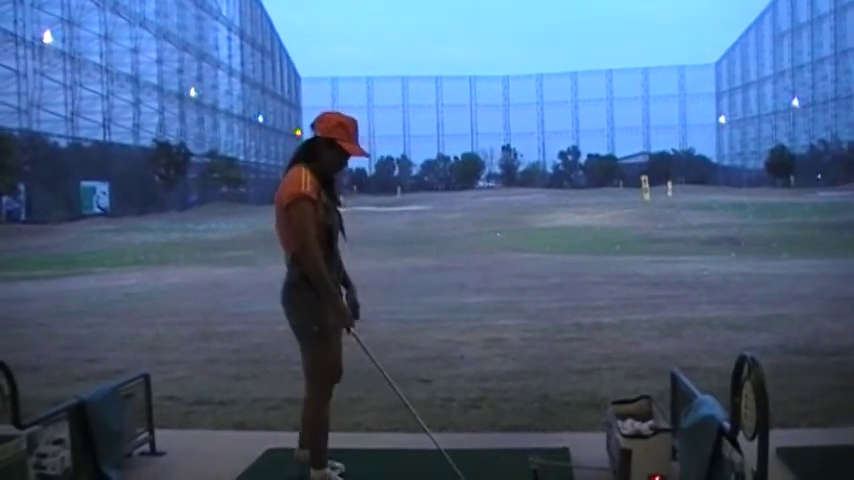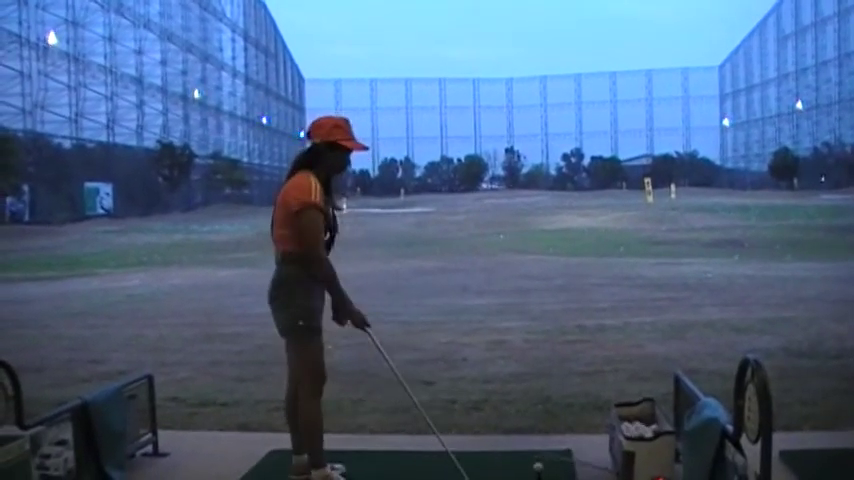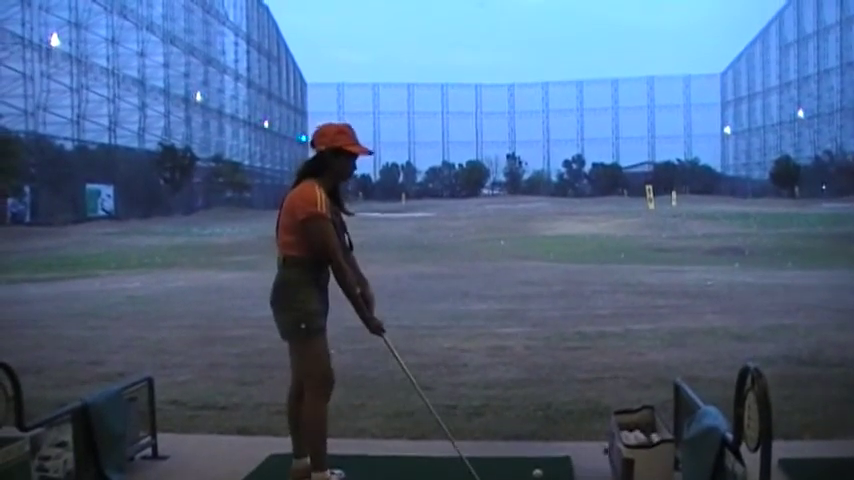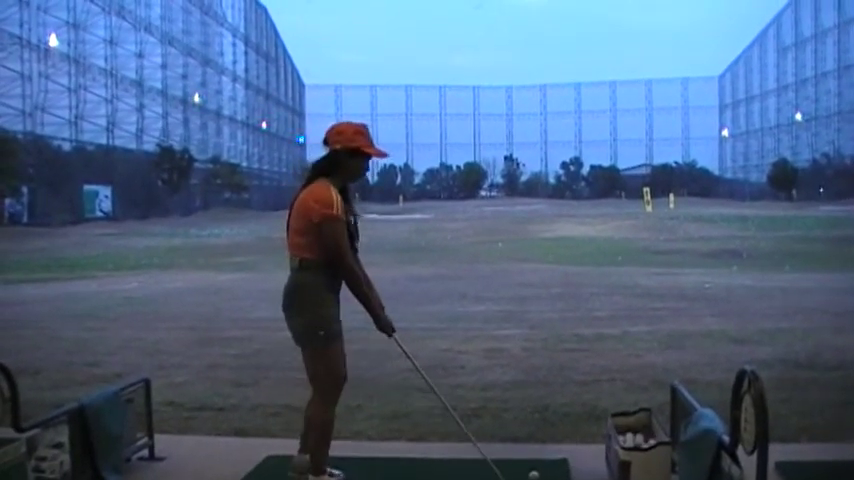
dt=0.5s
person 1, frame 1
left shoulder: (318, 185)
right shoulder: (301, 184)
right elbow: (308, 252)
left wrist: (349, 288)
right wrist: (336, 303)
left hip: (320, 292)
right hip: (309, 293)
left knee: (326, 377)
right knee: (321, 383)
person 1, frame 2
left shoulder: (312, 186)
right shoulder: (308, 189)
right elbow: (317, 257)
left wrist: (339, 300)
right wrist: (346, 304)
left hip: (299, 289)
right hip: (297, 290)
left knee: (301, 380)
right knee: (312, 383)
person 1, frame 3
left shoulder: (326, 195)
right shoulder: (312, 197)
left elbow: (344, 251)
right elbow: (335, 261)
left wrist: (366, 289)
right wrist: (364, 312)
left hip: (306, 294)
right hip: (298, 296)
left knee: (304, 383)
right knee: (320, 385)
person 1, frame 4
left shoulder: (332, 194)
right shoulder: (325, 198)
left elbow: (350, 256)
right elbow: (344, 264)
left wrist: (375, 297)
right wrist: (375, 313)
left hip: (316, 296)
right hip: (312, 298)
left knee: (329, 383)
right knee: (328, 388)
